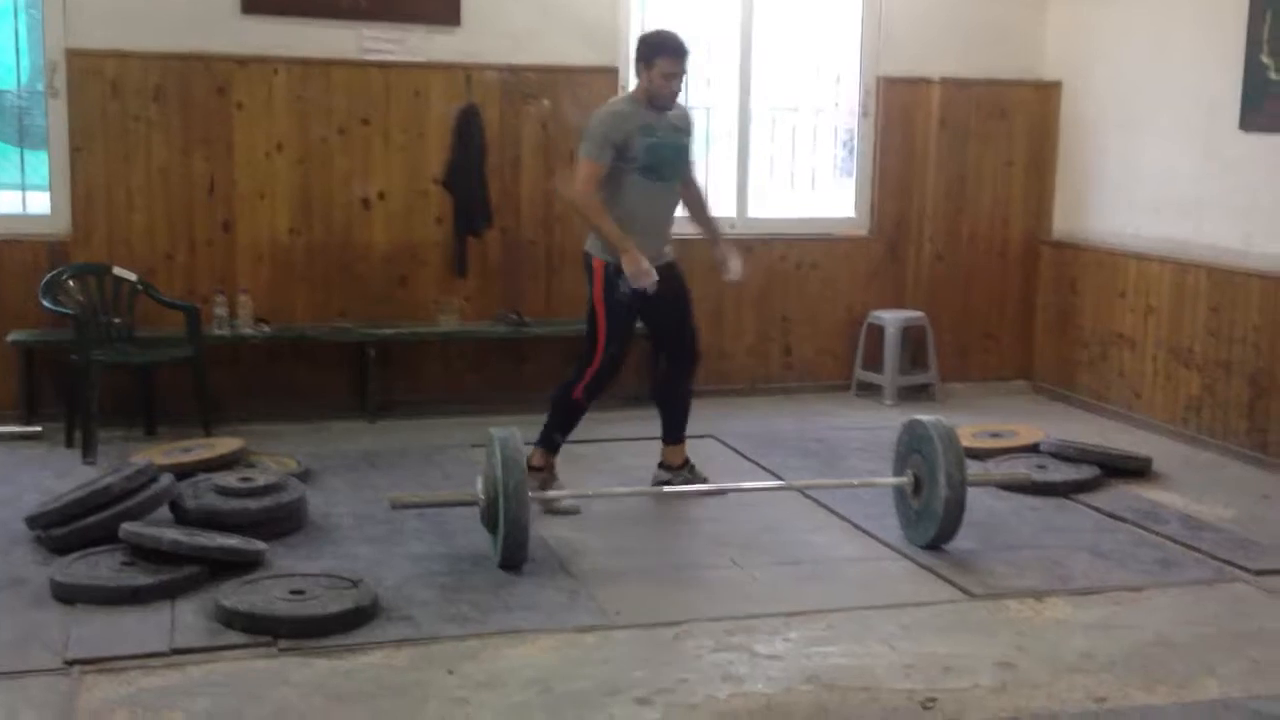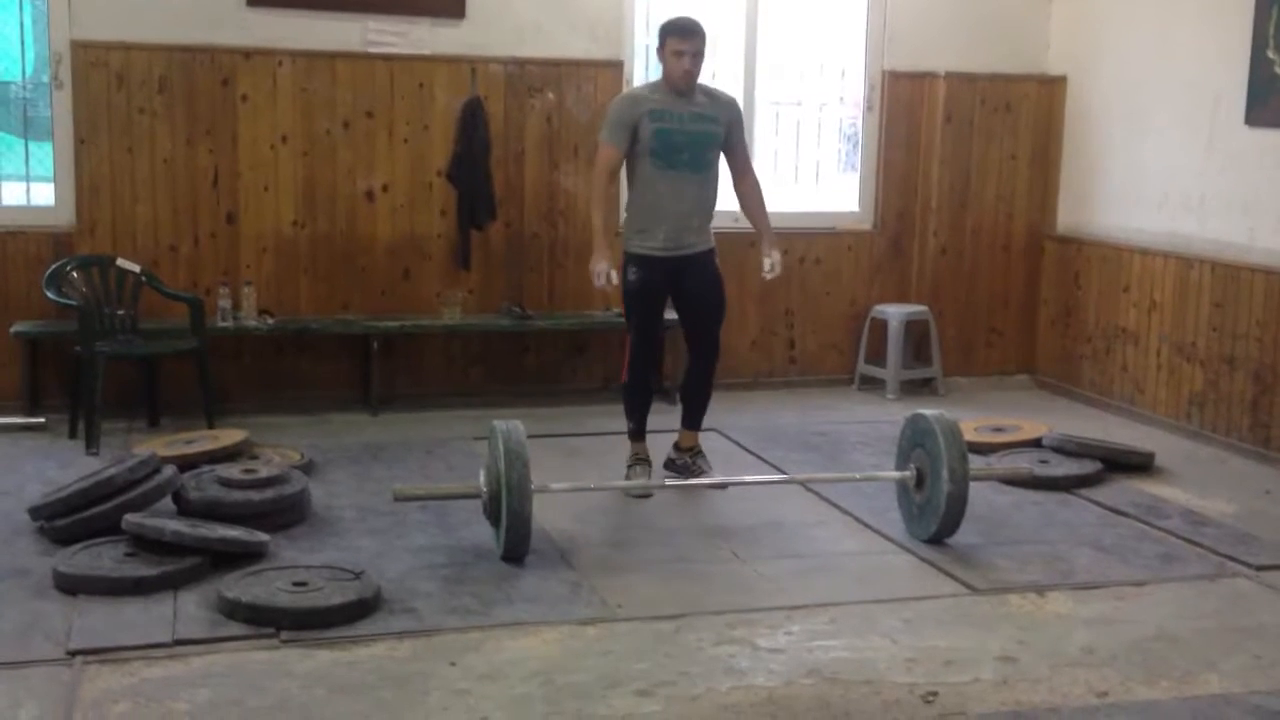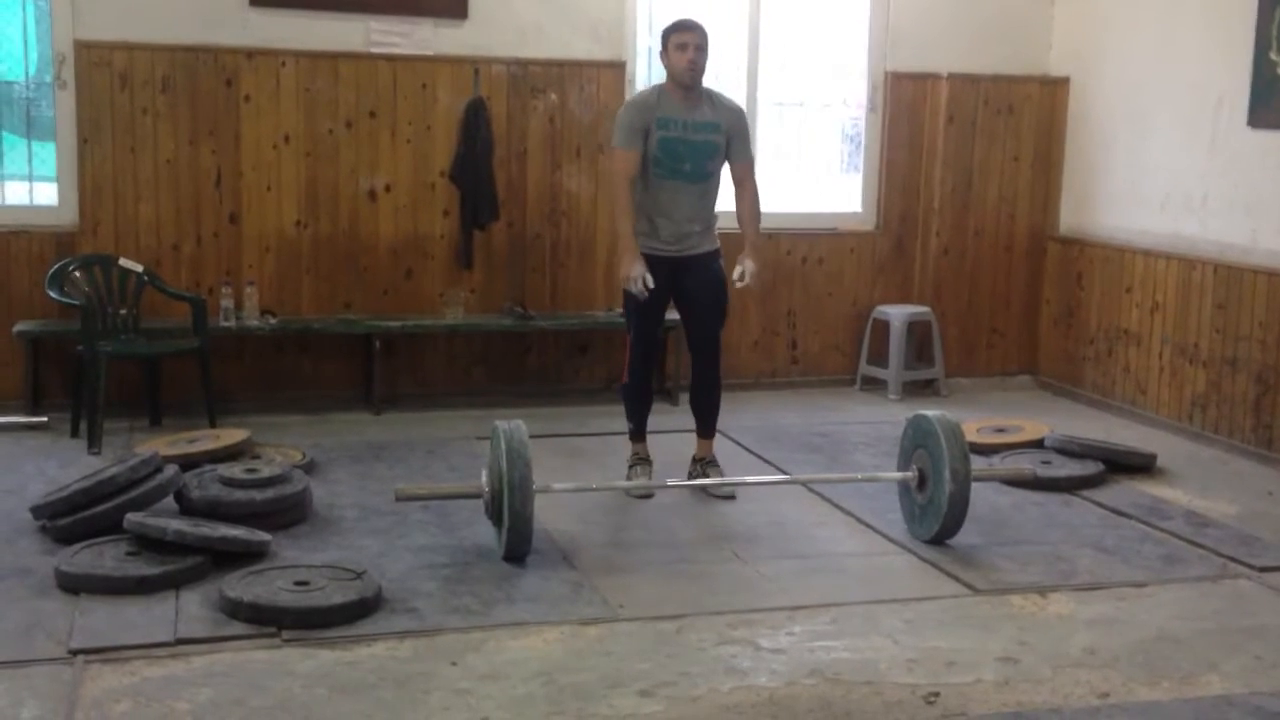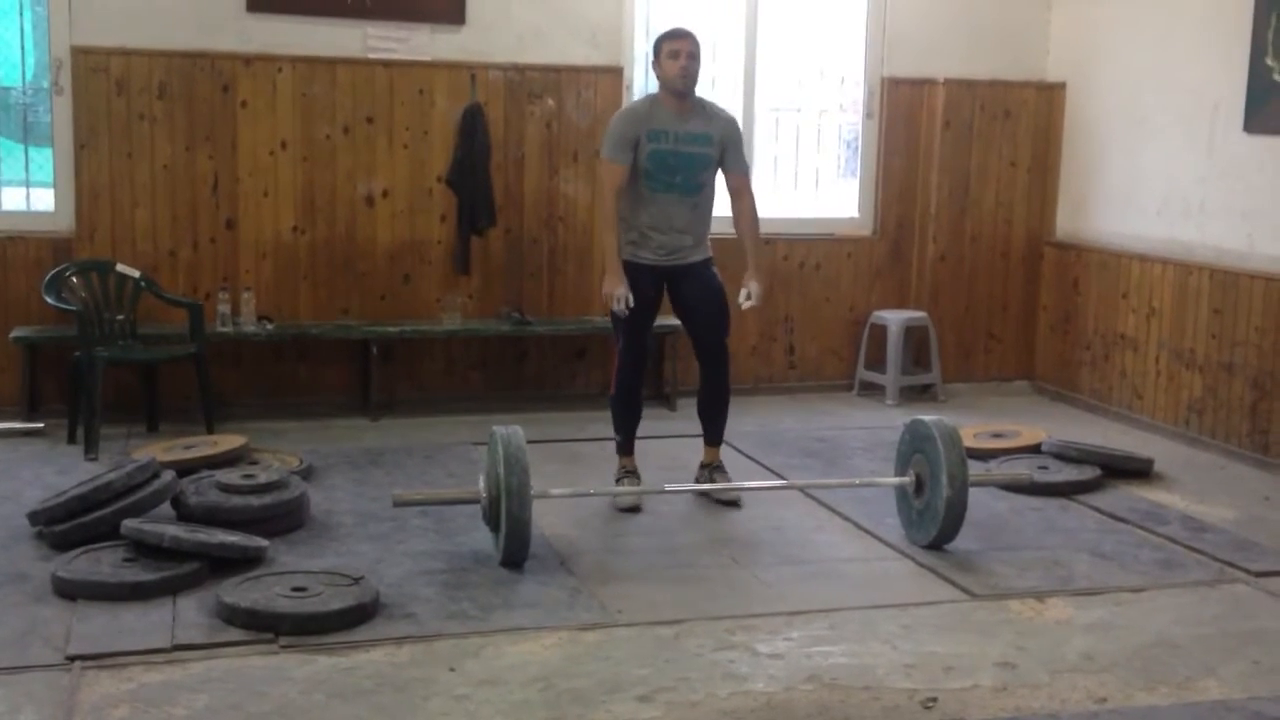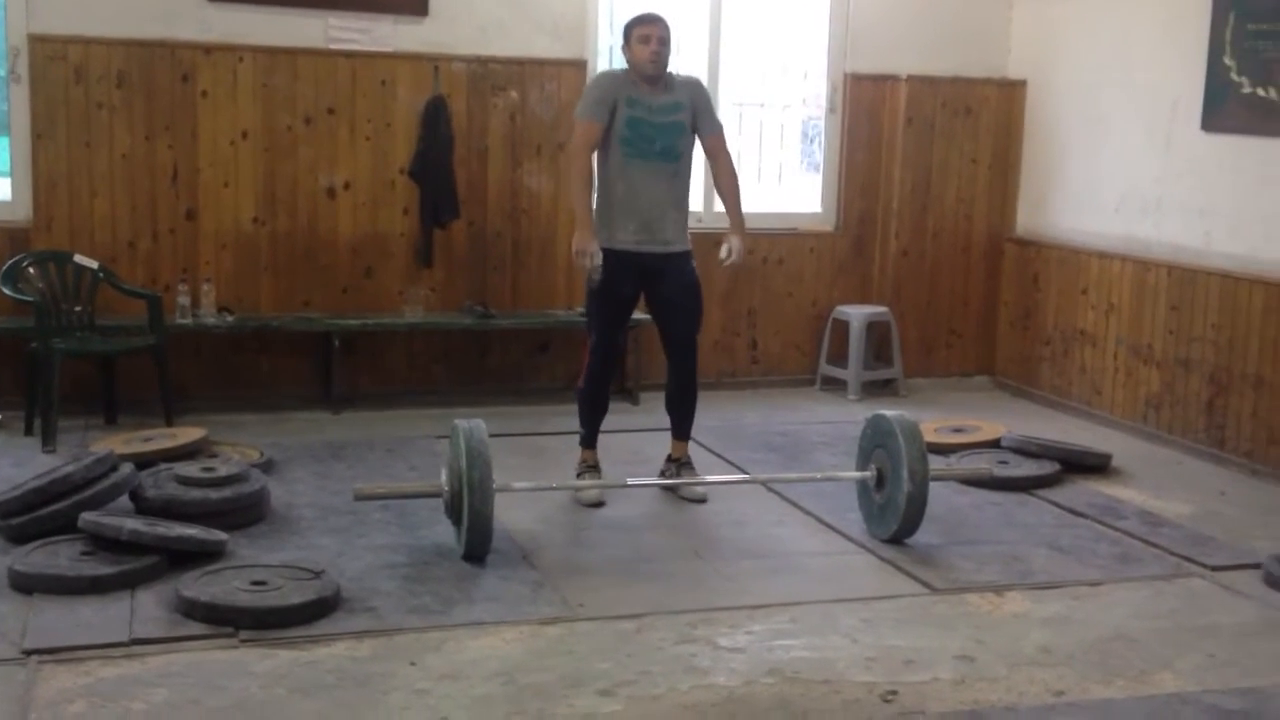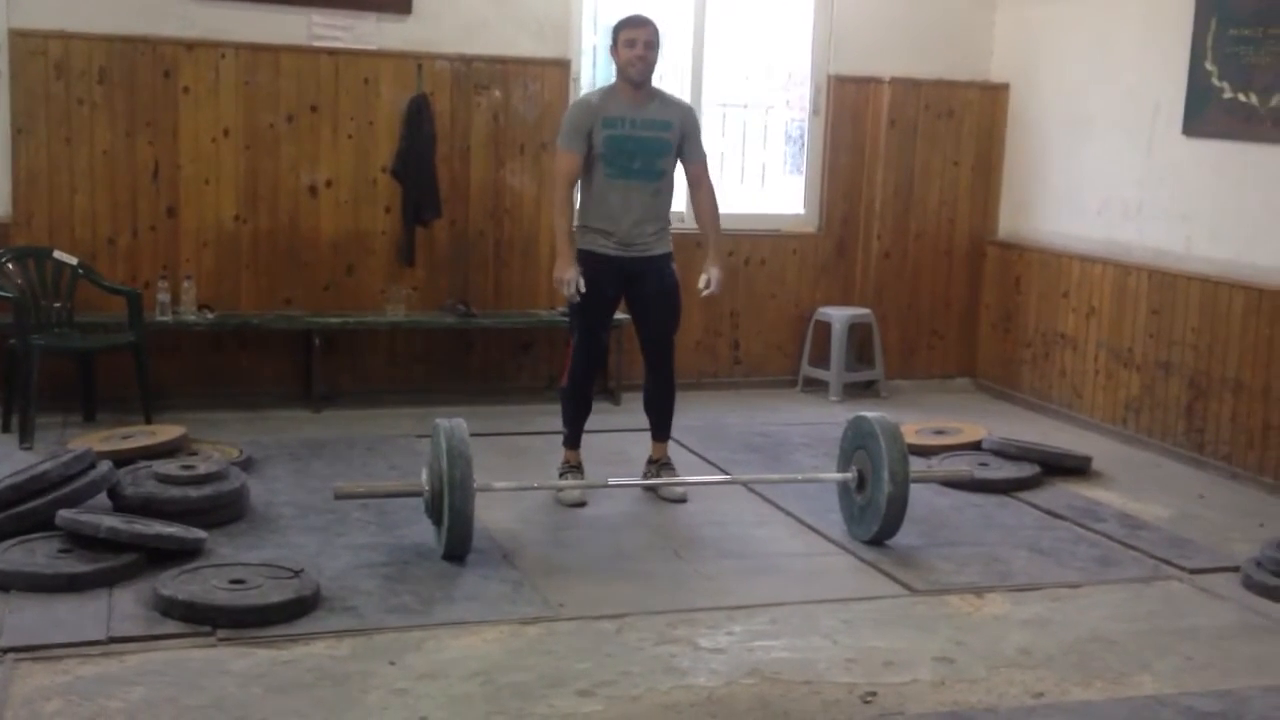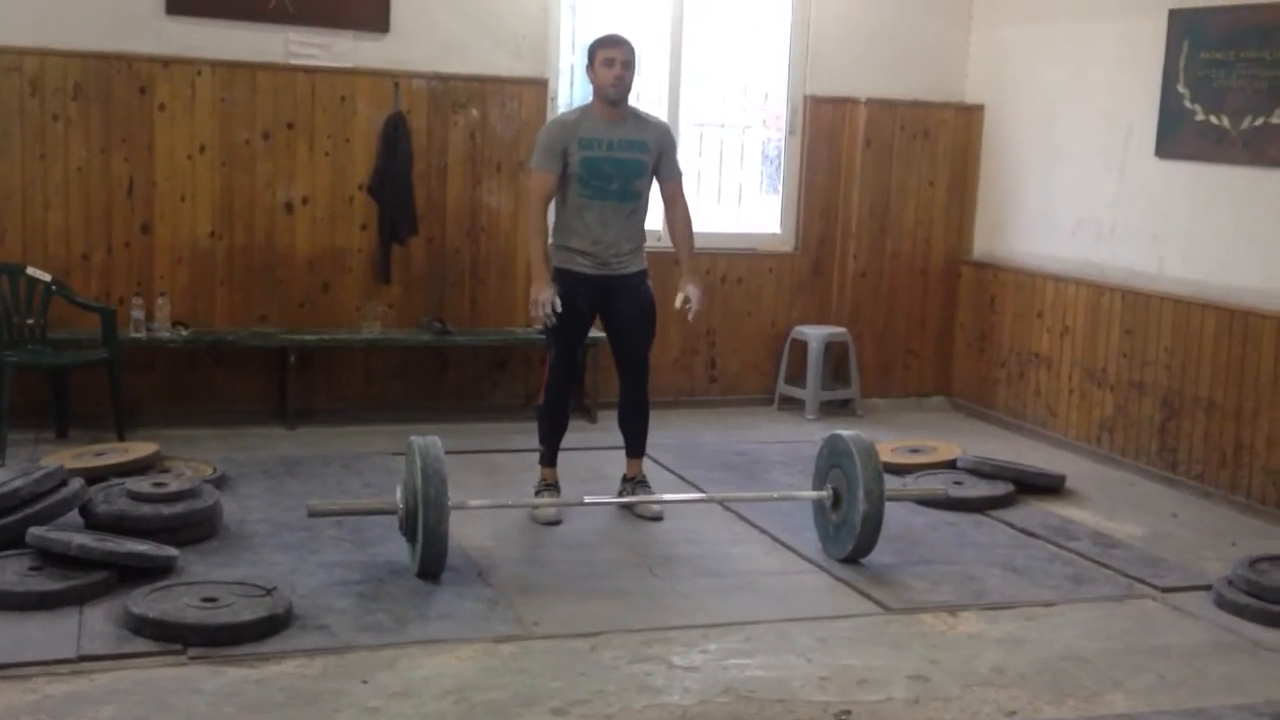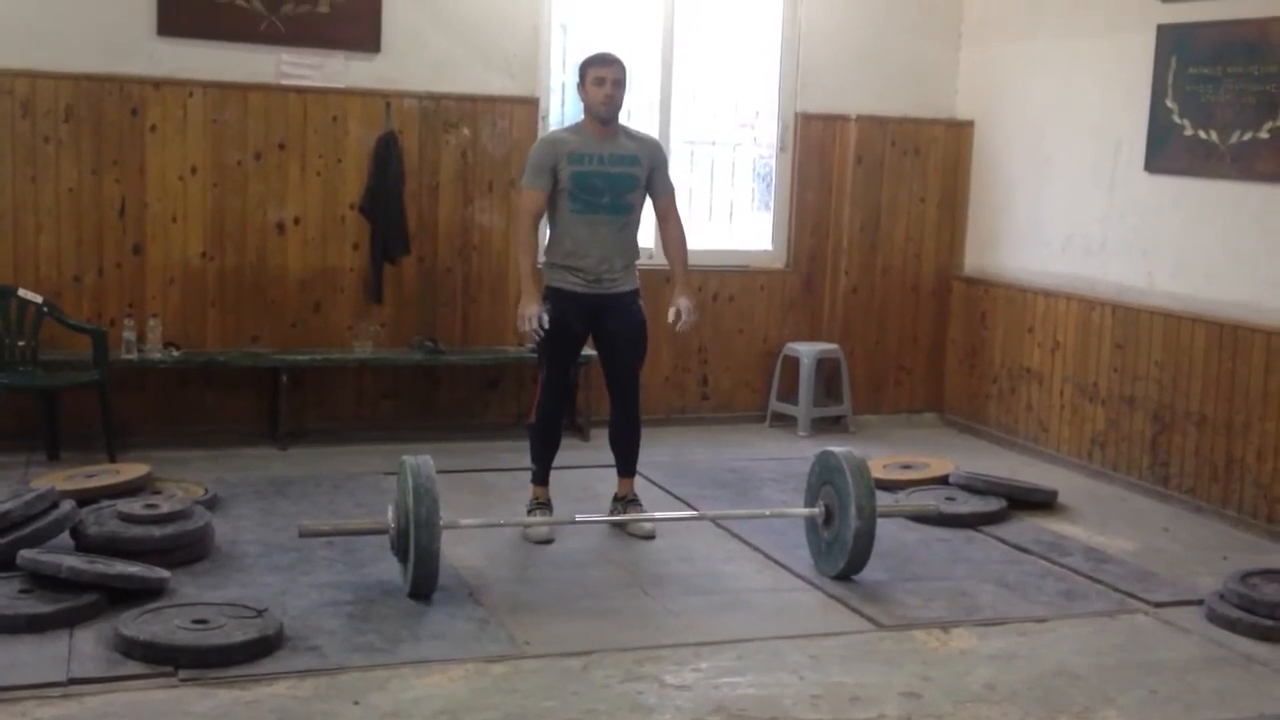
dt=0.5s
person 1, frame 1
left shoulder: (680, 120)
right shoulder: (614, 119)
left elbow: (688, 187)
right elbow: (585, 192)
left wrist: (720, 242)
right wrist: (627, 251)
left hip: (660, 262)
right hip: (617, 265)
left knee: (682, 358)
right knee: (601, 366)
left ankle: (675, 464)
right ankle: (540, 467)
person 1, frame 2
left shoulder: (724, 108)
right shoulder: (632, 105)
left elbow: (743, 176)
right elbow: (603, 175)
left wrist: (767, 240)
right wrist: (600, 246)
left hip: (698, 253)
right hip: (644, 254)
left knee: (706, 351)
right knee: (643, 353)
left ankle: (686, 449)
right ankle: (638, 453)
person 1, frame 3
left shoulder: (729, 114)
right shoulder: (640, 109)
left elbow: (745, 185)
right elbow: (624, 183)
left wrist: (749, 252)
right wrist: (630, 255)
left hip: (702, 255)
right hip: (650, 253)
left knee: (707, 355)
right knee: (643, 353)
left ankle: (704, 457)
right ankle: (639, 454)
person 1, frame 4
left shoulder: (722, 124)
right shoulder: (631, 120)
left elbow: (742, 197)
right elbow: (610, 197)
left wrist: (751, 270)
right wrist: (613, 271)
left hip: (695, 260)
right hip: (639, 260)
left knee: (716, 359)
right knee: (631, 363)
left ankle: (712, 464)
right ankle: (626, 468)
person 1, frame 5
left shoulder: (691, 92)
right shoulder: (608, 87)
left elbow: (720, 158)
right elbow: (581, 154)
left wrist: (736, 226)
right wrist: (583, 228)
left hip: (674, 250)
right hip: (617, 249)
left knee: (684, 356)
right knee: (602, 356)
left ankle: (678, 460)
right ankle: (587, 461)
person 1, frame 6
left shoulder: (680, 114)
right shoulder: (588, 109)
left elbow: (700, 185)
right elbow: (564, 184)
left wrist: (713, 256)
right wrist: (565, 256)
left hip: (655, 257)
right hip: (597, 255)
left knee: (661, 359)
right knee: (586, 358)
left ankle: (659, 460)
right ankle: (571, 463)
person 1, frame 7
left shoulder: (656, 133)
right shoulder: (562, 130)
left elbow: (675, 204)
right elbow: (539, 205)
left wrist: (687, 275)
right wrist: (540, 277)
left hip: (630, 274)
right hip: (572, 273)
left knee: (635, 376)
right knee: (561, 376)
left ankle: (634, 477)
right ankle: (547, 480)
person 1, frame 8
left shoulder: (647, 150)
right shoulder: (553, 147)
left elbow: (669, 219)
right elbow: (528, 221)
left wrist: (681, 288)
right wrist: (528, 292)
left hip: (622, 294)
right hip: (564, 291)
left knee: (626, 396)
right knee: (553, 396)
left ankle: (625, 496)
right ankle: (539, 499)
